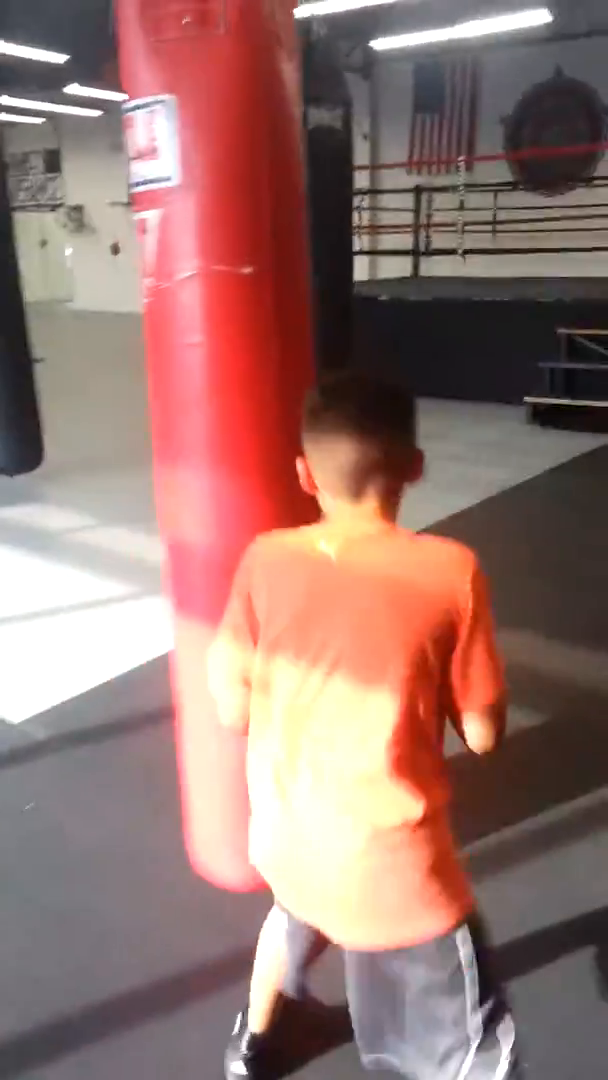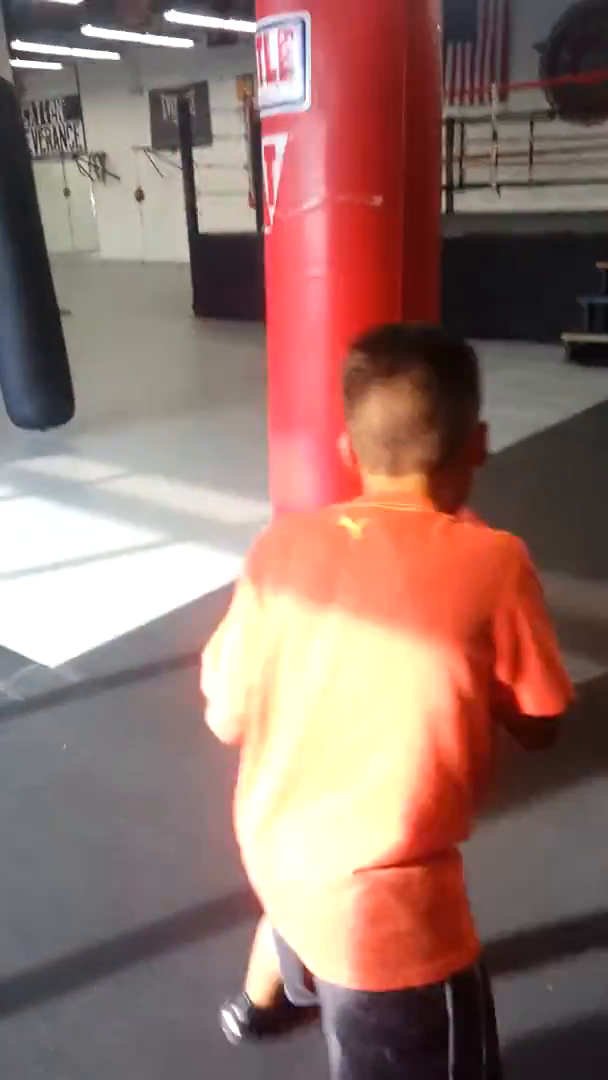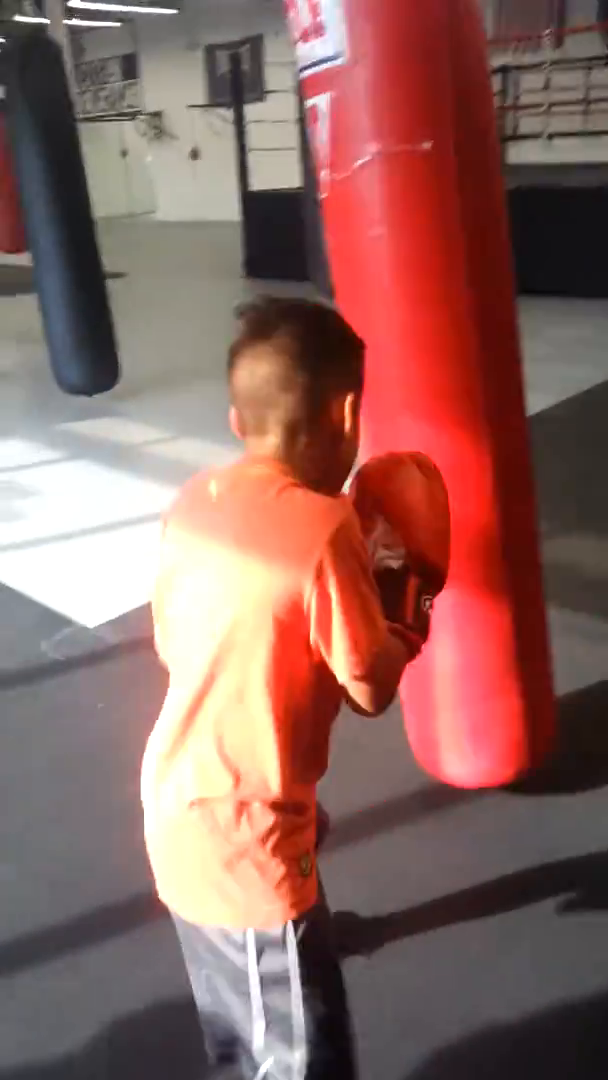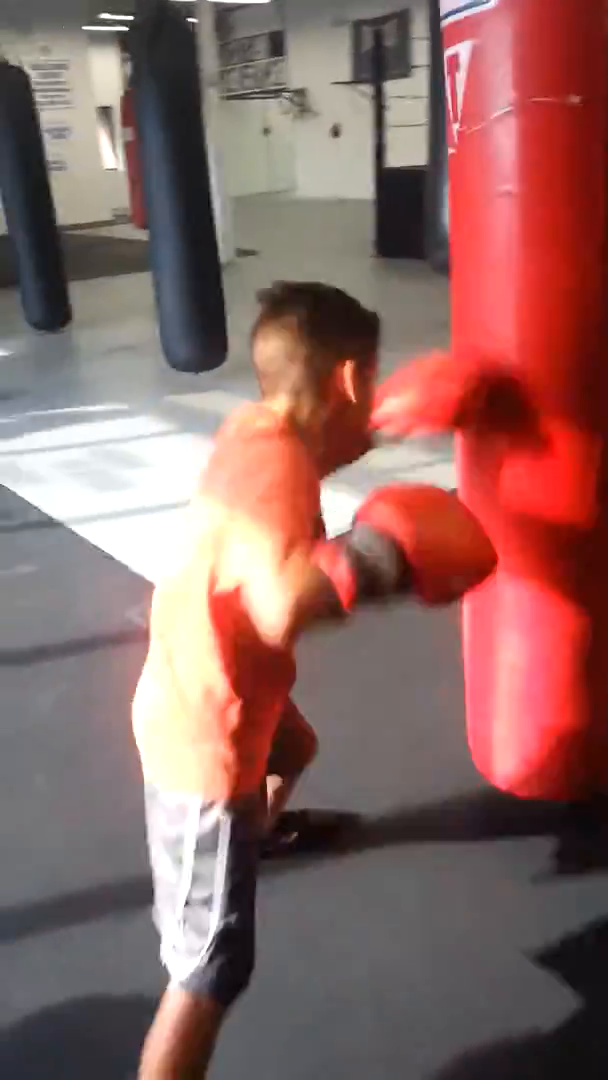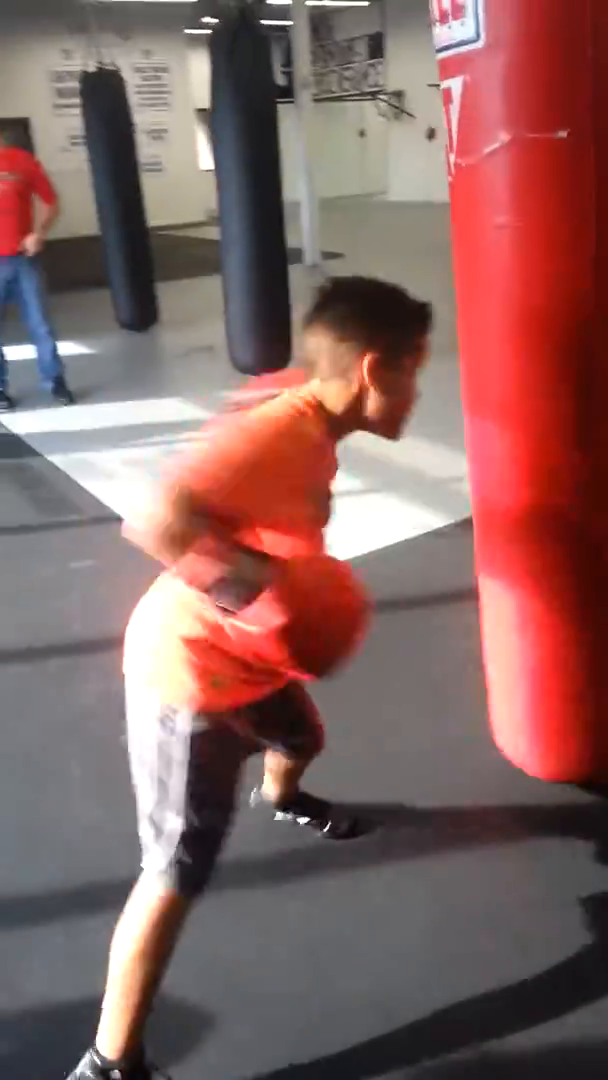
dt=0.4s
person 1, frame 1
left shoulder: (265, 563)
right shoulder: (451, 574)
left elbow: (233, 703)
right elbow: (485, 734)
left hip: (286, 836)
right hip: (394, 867)
left knee: (292, 918)
person 1, frame 2
left shoulder: (284, 546)
right shoulder: (496, 565)
left elbow: (229, 719)
right elbow: (540, 725)
left hip: (276, 848)
right hip: (389, 901)
left knee: (293, 918)
left ankle: (256, 1003)
person 1, frame 3
left shoulder: (194, 502)
right shoulder: (322, 528)
right elbow: (371, 689)
left hip: (178, 795)
right hip: (237, 838)
left ankle: (227, 969)
person 1, frame 4
left shoulder: (255, 430)
right shoulder: (279, 471)
right elbow: (283, 610)
left hip: (235, 698)
right hip: (201, 727)
left knee: (295, 749)
right knee: (212, 965)
left ankle: (261, 825)
person 1, frame 5
left shoulder: (304, 423)
right shoulder: (272, 436)
right elbow: (161, 523)
right wrist: (252, 584)
left hip: (249, 654)
right hip: (185, 667)
left knee: (302, 734)
right knee: (179, 869)
left ankle: (280, 801)
